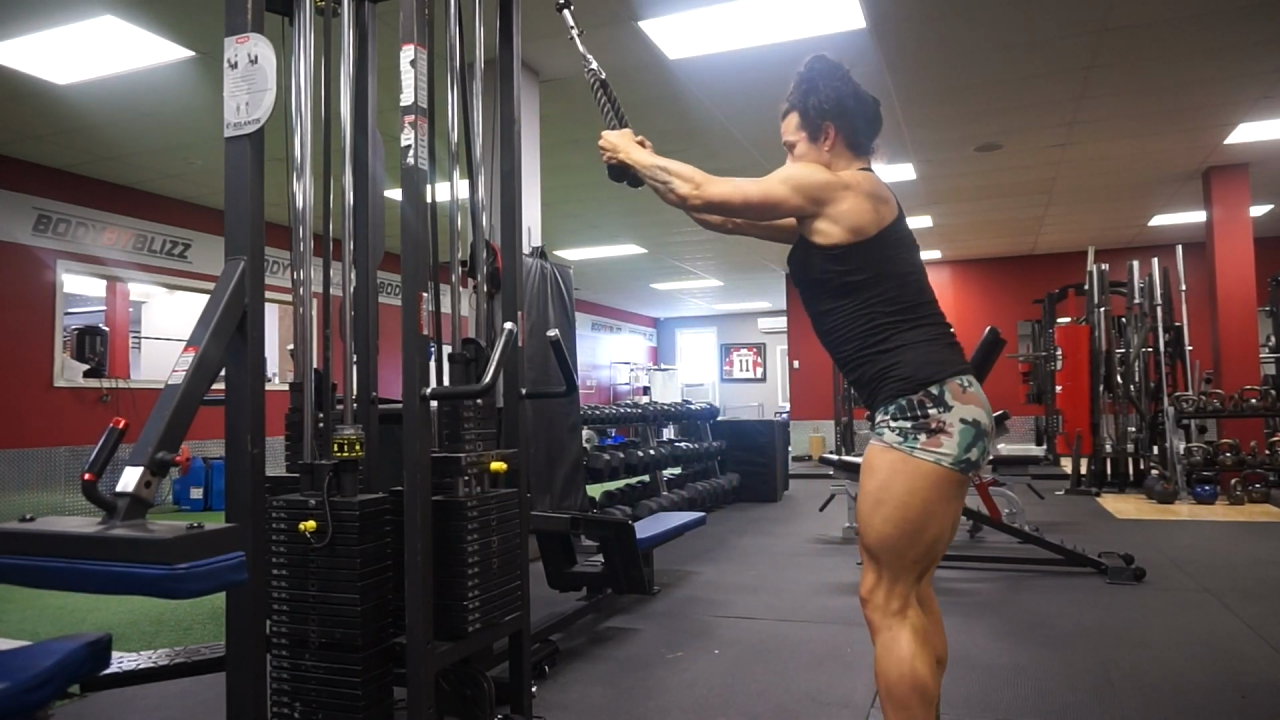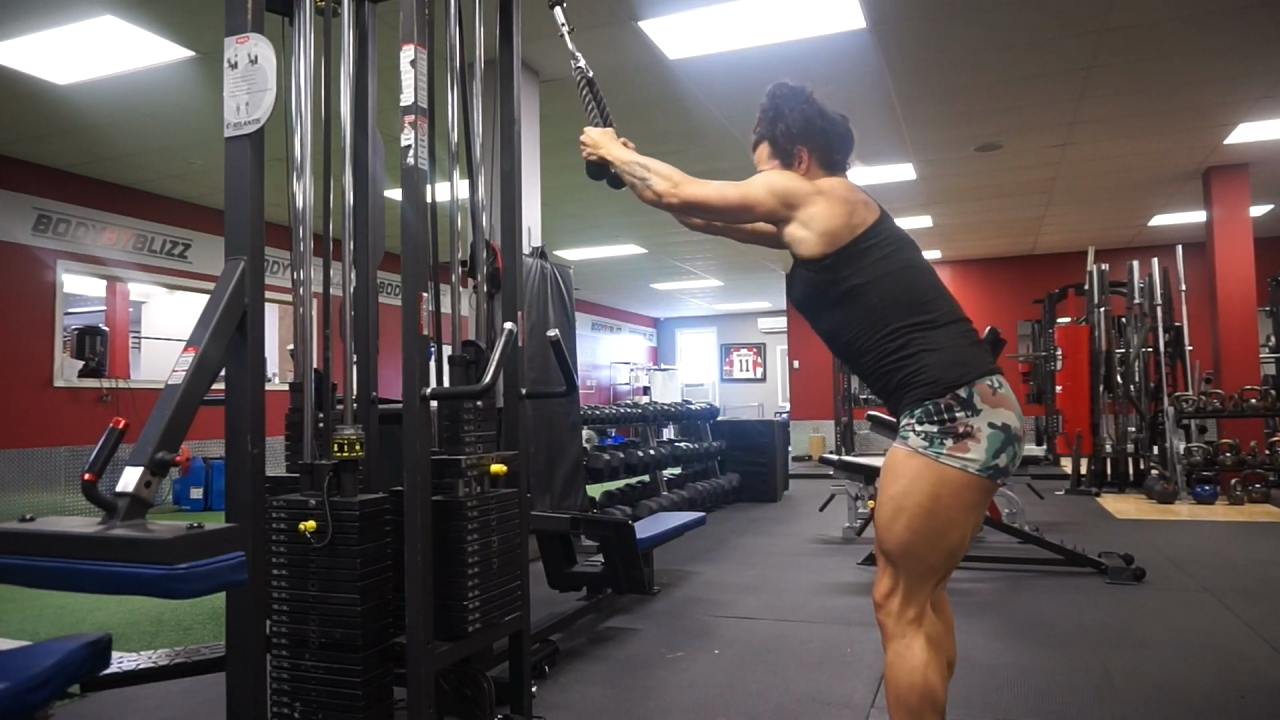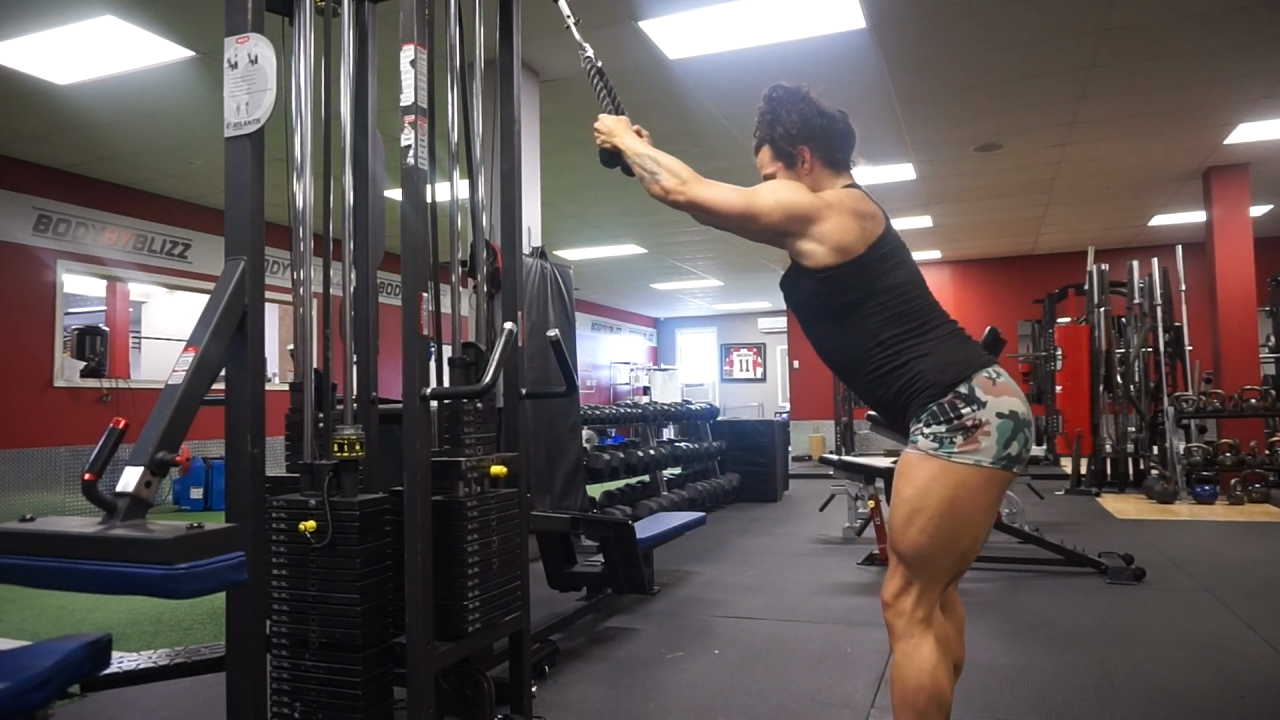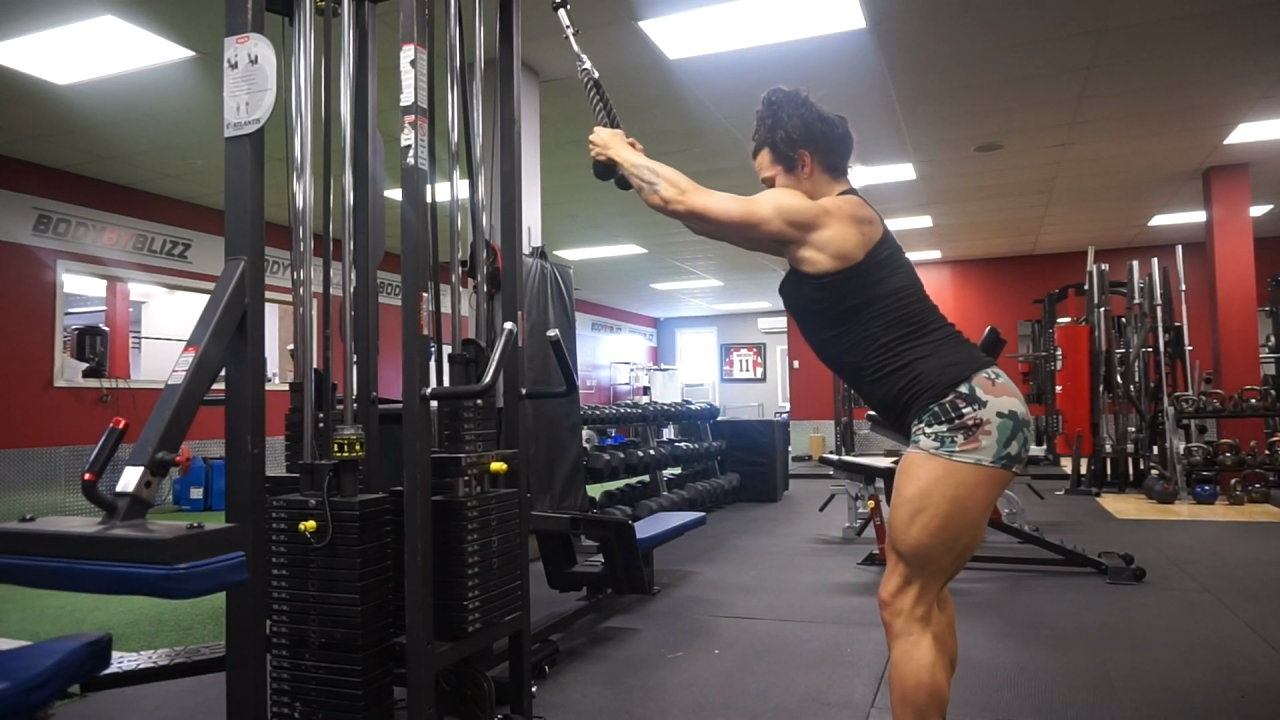
dt=0.4s
person 1, frame 1
left shoulder: (834, 188)
right shoulder: (840, 206)
left elbow: (704, 194)
right elbow: (728, 219)
left wrist: (631, 153)
right wrist: (650, 170)
left hip: (923, 410)
right hip: (939, 409)
left knee: (886, 600)
right knee: (908, 594)
person 1, frame 2
left shoulder: (816, 197)
right shoulder: (826, 219)
left elbow: (681, 193)
right elbow: (709, 218)
left wrist: (612, 152)
right wrist: (631, 171)
left hip: (950, 411)
right hip: (967, 407)
left knee: (898, 604)
right knee: (920, 597)
person 1, frame 3
left shoulder: (821, 208)
right shoulder: (833, 220)
left elbow: (689, 191)
right elbow: (719, 209)
left wrist: (622, 141)
right wrist: (643, 154)
left hip: (959, 410)
right hip: (973, 406)
left knee: (908, 604)
right knee: (932, 596)
person 1, frame 4
left shoulder: (818, 216)
right shoulder: (833, 225)
left elbow: (687, 202)
right elbow: (715, 219)
left wrist: (619, 152)
right wrist: (639, 168)
left hip: (961, 412)
right hip: (970, 408)
left knee: (905, 602)
right knee: (923, 595)
